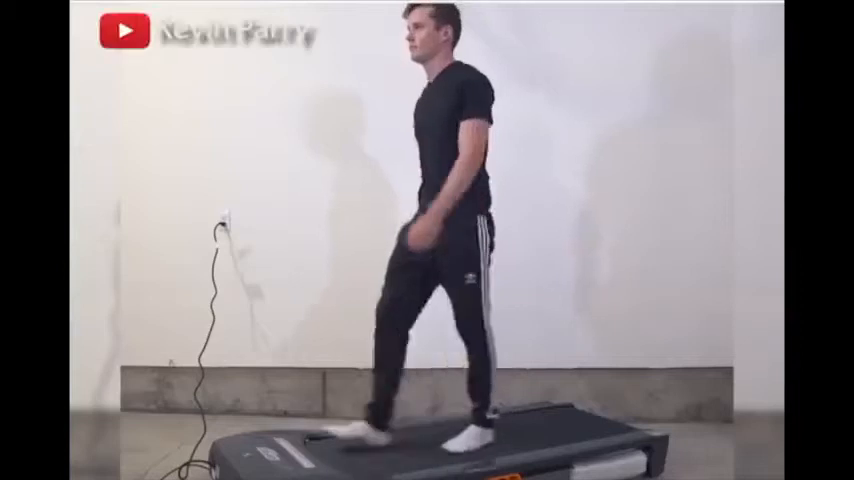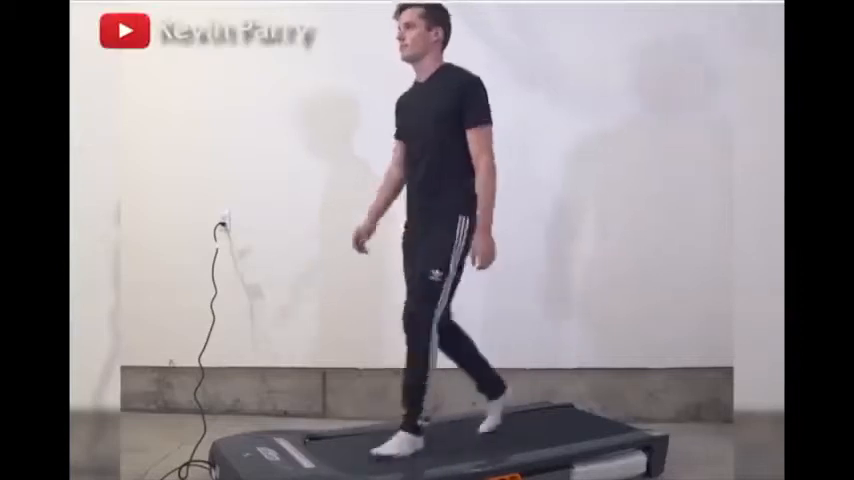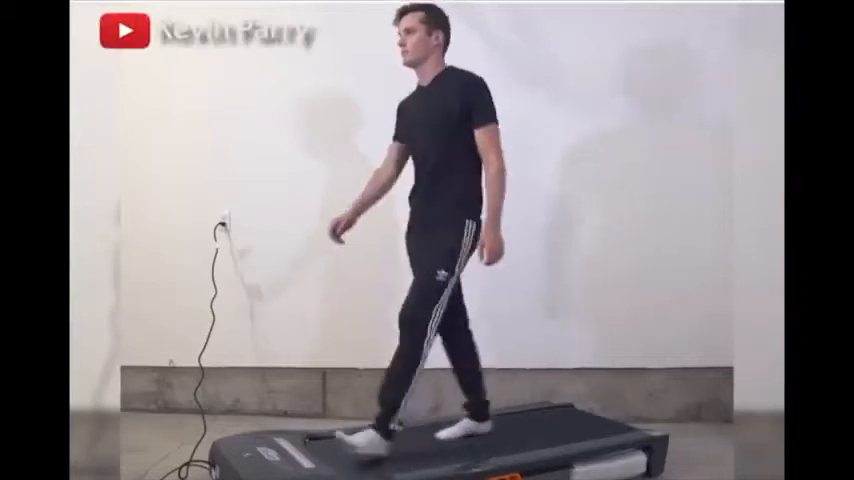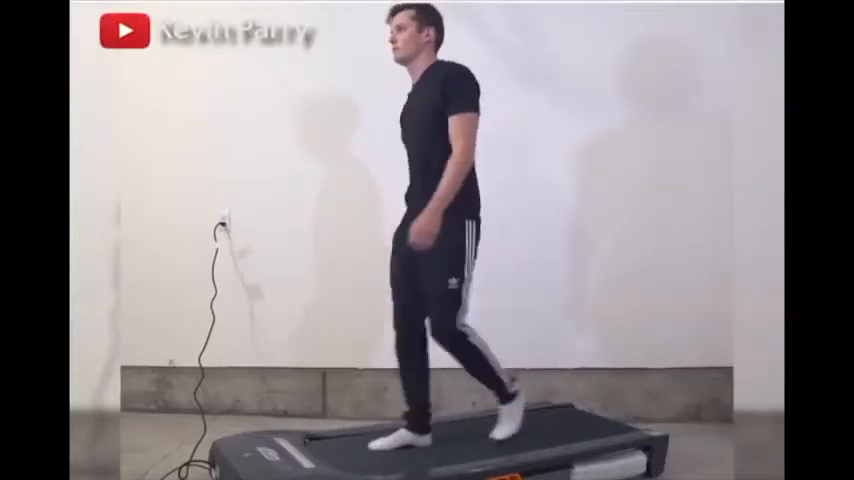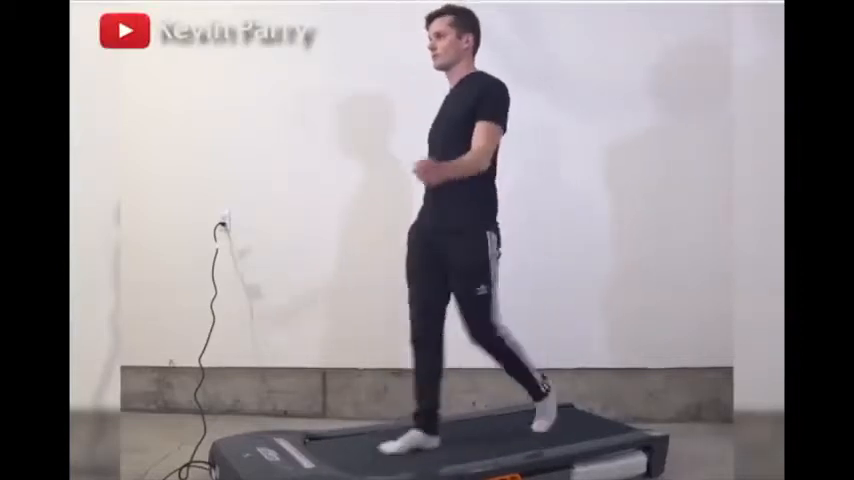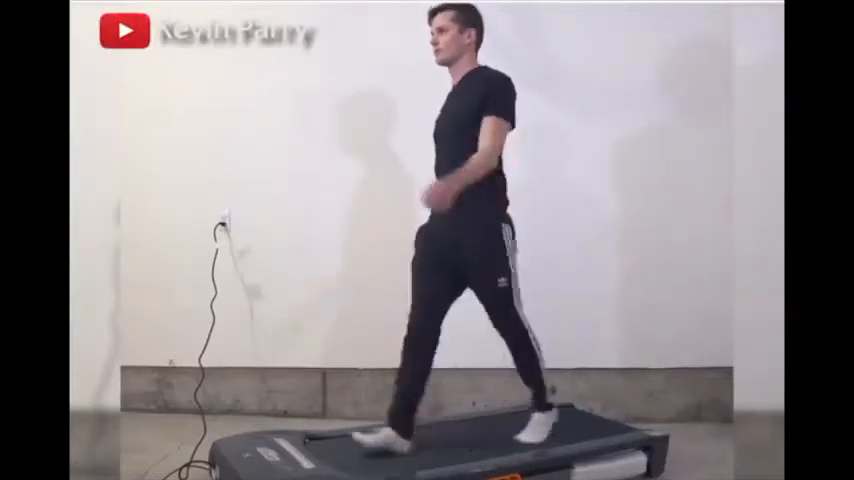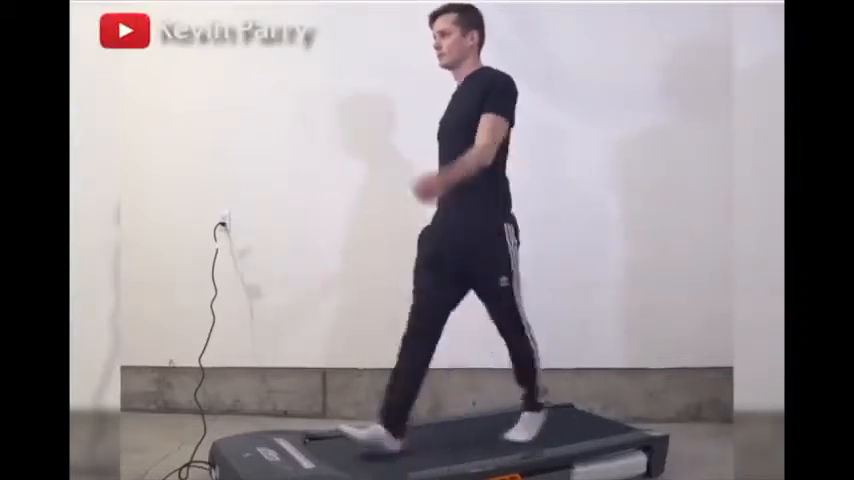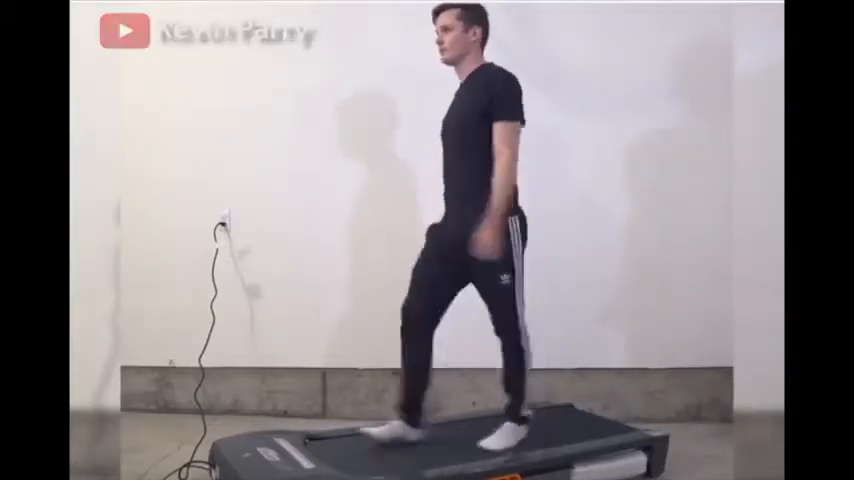
dt=0.5s
person 1, frame 1
left shoulder: (470, 83)
right shoulder: (427, 96)
left elbow: (471, 157)
left wrist: (434, 217)
left hip: (464, 223)
right hip: (424, 224)
left knee: (472, 327)
right knee: (389, 317)
left ankle: (482, 422)
right ankle: (377, 421)
person 1, frame 2
left shoulder: (464, 86)
right shoulder: (407, 101)
left elbow: (483, 164)
left wrist: (483, 230)
right wrist: (371, 219)
left hip: (450, 223)
right hip: (421, 224)
left knee: (421, 321)
right knee: (432, 321)
left ankle: (412, 429)
right ankle: (494, 390)
person 1, frame 3
left shoulder: (467, 87)
right shoulder: (409, 105)
left elbow: (493, 162)
right elbow: (390, 168)
left wrist: (492, 227)
right wrist: (353, 213)
left hip: (455, 222)
right hip: (421, 225)
left knee: (416, 320)
right knee: (449, 323)
left ankle: (383, 430)
right ankle: (478, 414)
person 1, frame 4
left shoulder: (455, 79)
right shoulder: (414, 98)
left elbow: (462, 152)
left wrist: (431, 213)
left hip: (454, 221)
right hip: (419, 225)
left knee: (446, 325)
right knee: (406, 325)
left ankle: (509, 397)
right ankle: (416, 424)
person 1, frame 5
left shoulder: (490, 91)
right shoulder: (453, 100)
left elbow: (481, 157)
left wrist: (440, 170)
left hip: (474, 231)
right hip: (431, 230)
left knee: (483, 329)
right knee: (424, 329)
left ankle: (541, 393)
right ankle: (425, 427)
person 1, frame 6
left shoulder: (495, 84)
right shoulder: (454, 96)
left elbow: (490, 152)
left wrist: (452, 185)
left hip: (483, 224)
right hip: (441, 227)
left knee: (509, 321)
right knee: (421, 327)
left ankle: (543, 405)
right ankle: (400, 428)
person 1, frame 7
left shoulder: (497, 85)
right shoulder: (459, 97)
left elbow: (486, 151)
left wrist: (443, 178)
left hip: (487, 230)
right hip: (445, 230)
left knee: (510, 324)
right knee: (420, 327)
left ankle: (532, 406)
right ankle: (391, 428)
person 1, frame 8
left shoulder: (499, 85)
right shoulder: (463, 93)
left elbow: (506, 159)
left wrist: (492, 224)
left hip: (494, 227)
right hip: (454, 228)
left knee: (508, 325)
right knee: (415, 315)
left ankle: (516, 419)
right ankle: (408, 419)
